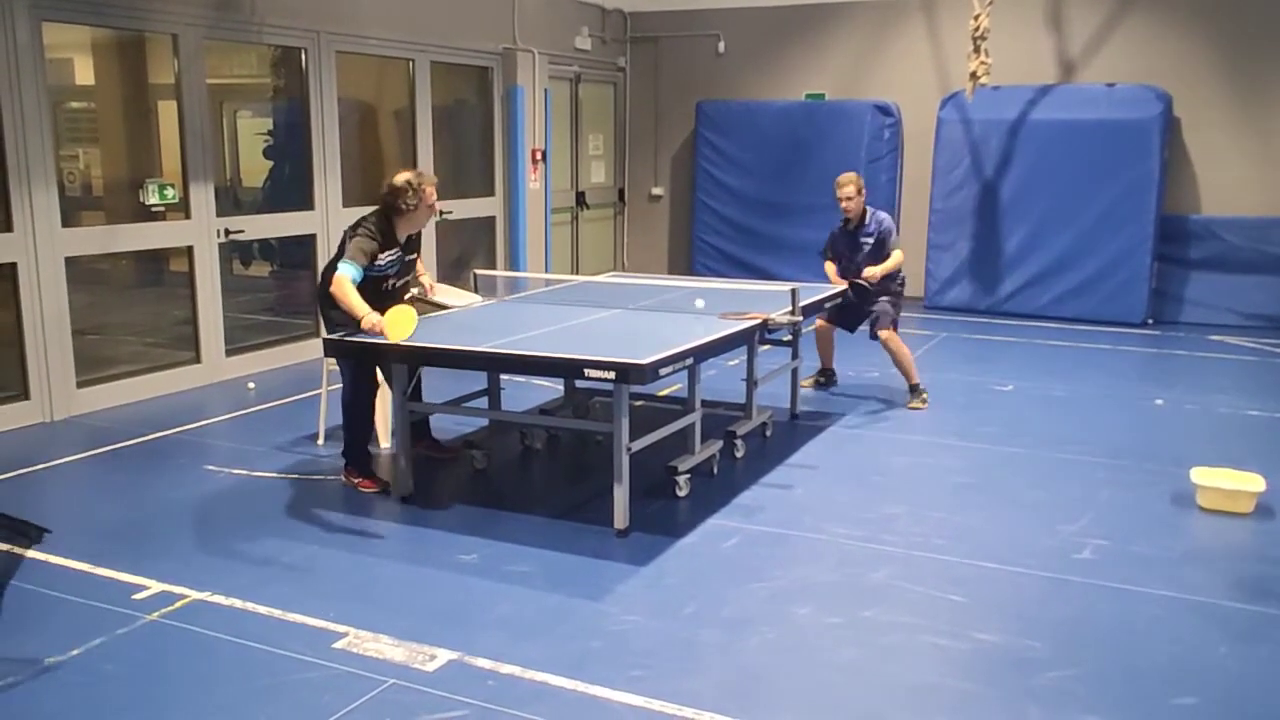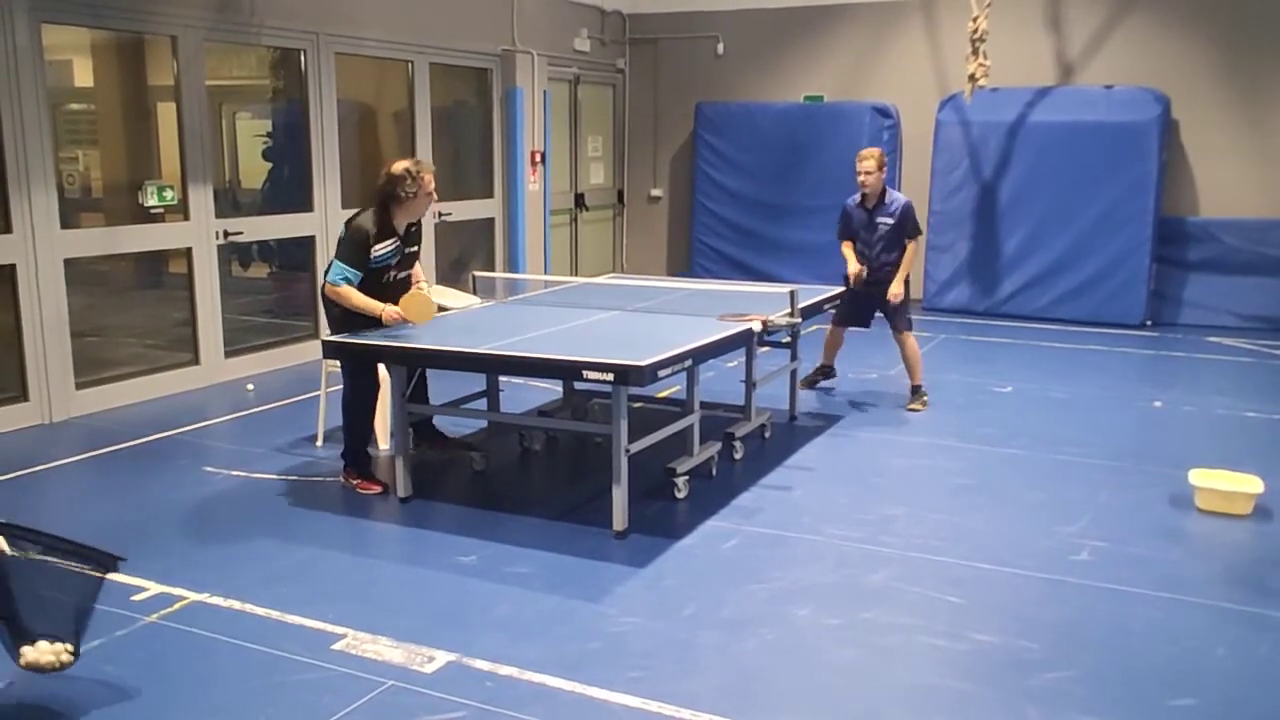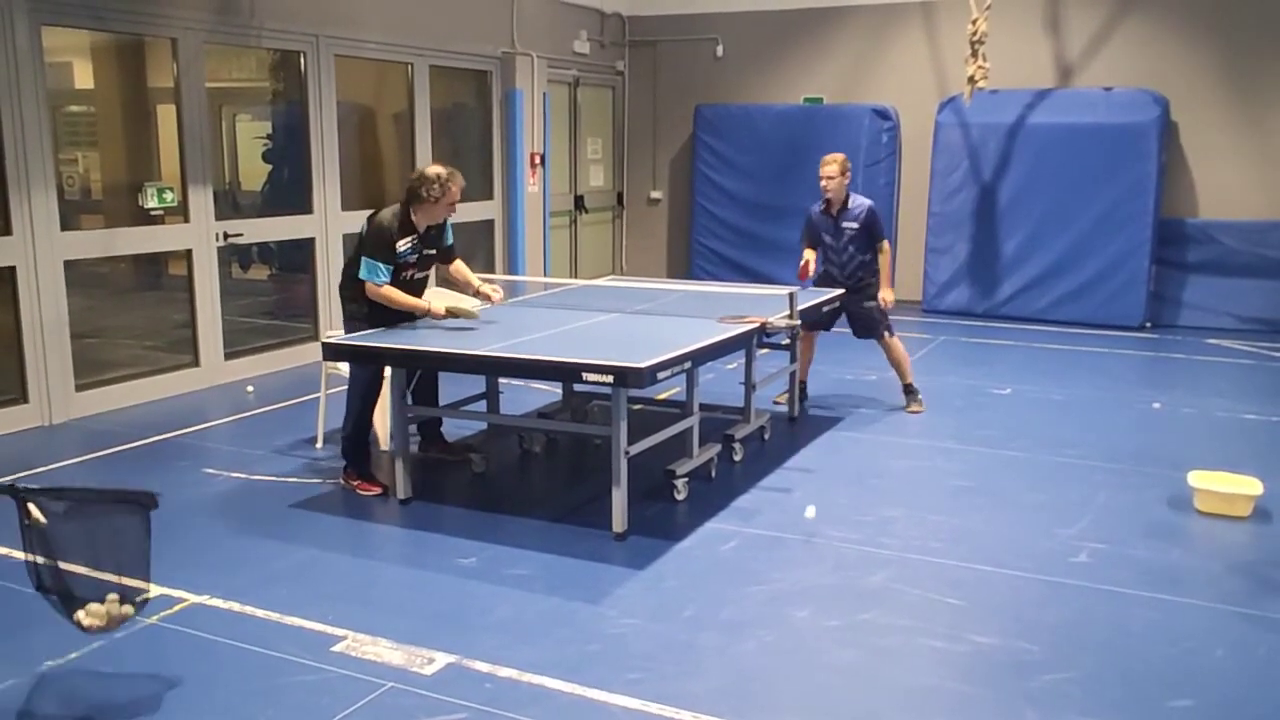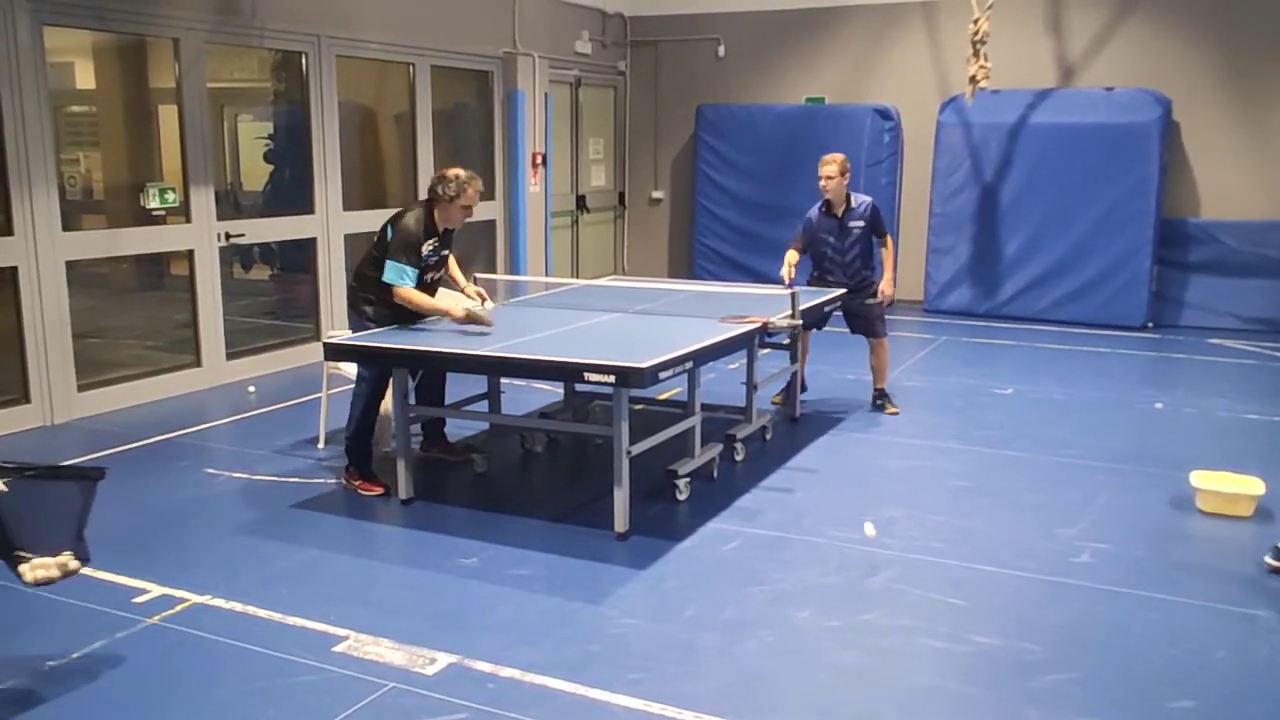
dt=0.4s
person 1, frame 1
left shoulder: (411, 228)
right shoulder: (368, 236)
right elbow: (339, 284)
left wrist: (421, 274)
right wrist: (366, 316)
left hip: (386, 309)
right hip: (347, 312)
right knee: (362, 383)
left ankle: (420, 436)
right ankle: (356, 466)
person 1, frame 2
left shoulder: (413, 222)
right shoulder: (363, 229)
right elbow: (334, 288)
left wrist: (420, 281)
right wrist: (381, 310)
left hip: (391, 309)
right hip: (352, 314)
right knee: (362, 385)
left ankle: (424, 433)
right ankle: (355, 467)
person 1, frame 3
left shoulder: (439, 225)
right shoulder: (385, 226)
left elbow: (450, 261)
right elbow: (375, 289)
left wrist: (479, 287)
right wrist: (426, 308)
left hip: (408, 308)
right hip: (366, 310)
left knee: (425, 369)
right knee: (367, 383)
left ankle: (431, 439)
right ankle: (355, 467)
person 1, frame 4
left shoulder: (445, 224)
right shoulder: (409, 229)
left elbow: (444, 257)
right elbow: (401, 292)
left wrist: (464, 284)
right wrist: (447, 309)
left hip: (410, 309)
right hip: (375, 307)
left knee: (433, 366)
right knee: (374, 381)
left ankle: (434, 439)
right ankle: (357, 467)
person 2, frame 1
left shoulder: (881, 222)
right shoulder: (838, 230)
left elbow: (898, 256)
right elbow: (830, 261)
left wrist: (880, 270)
right wrist: (836, 279)
left hip: (883, 290)
left knee: (886, 335)
right knee: (822, 326)
left ankle: (917, 389)
right ankle: (827, 374)
person 2, frame 2
left shoulder: (901, 205)
right shoulder: (850, 206)
left elbow: (913, 243)
left wrist: (900, 280)
right wrist: (852, 262)
left hip: (890, 281)
right hip: (859, 279)
left knee: (903, 334)
right knee: (837, 324)
left ankle: (918, 391)
right ankle: (826, 368)
person 2, frame 3
left shoulder: (865, 209)
right shoulder: (815, 214)
left elbow: (882, 247)
right elbow: (810, 246)
left wrist: (885, 286)
right wrist: (808, 260)
left hip: (863, 287)
right hip: (828, 285)
left knee: (886, 338)
right knee: (806, 331)
left ankle: (911, 390)
right ankle: (800, 387)
person 2, frame 4
left shoulder: (867, 207)
right shoulder: (814, 217)
left elbow: (884, 242)
right elbow: (797, 248)
left wrist: (887, 278)
right wrist: (788, 263)
left hip: (861, 286)
right hip: (822, 284)
left knee: (877, 337)
right knee: (798, 329)
left ankle: (879, 394)
right ankle: (795, 382)
